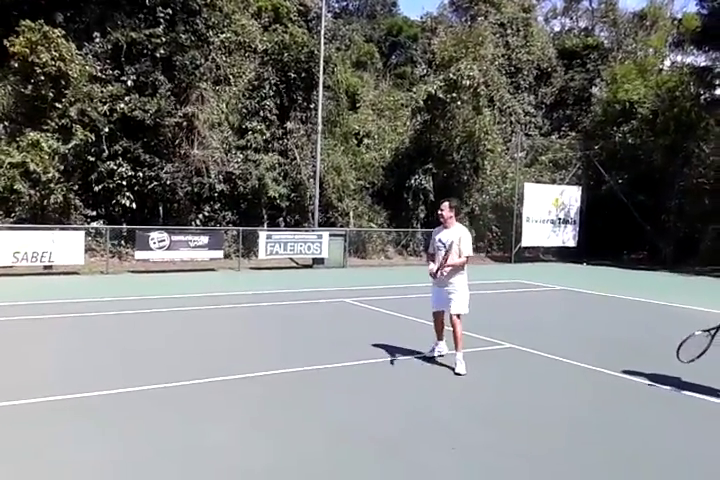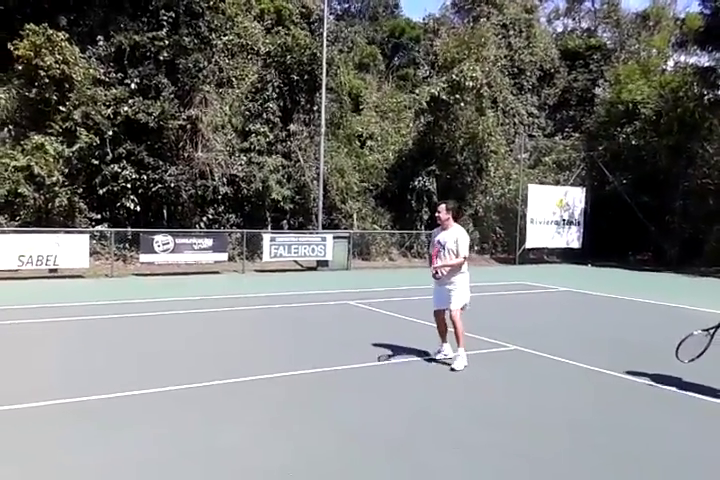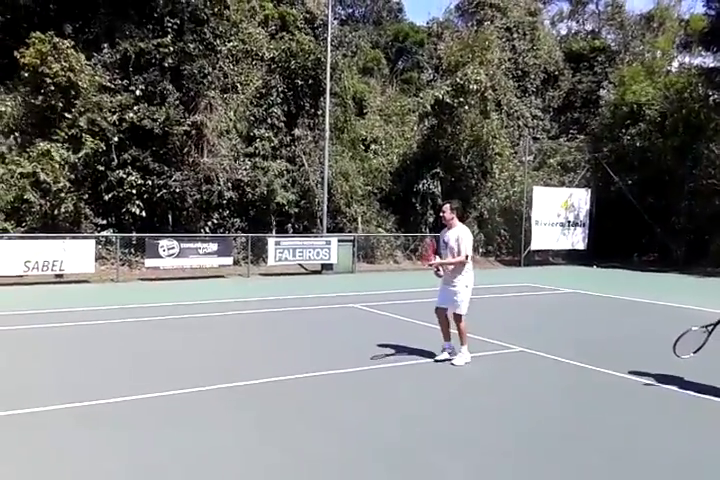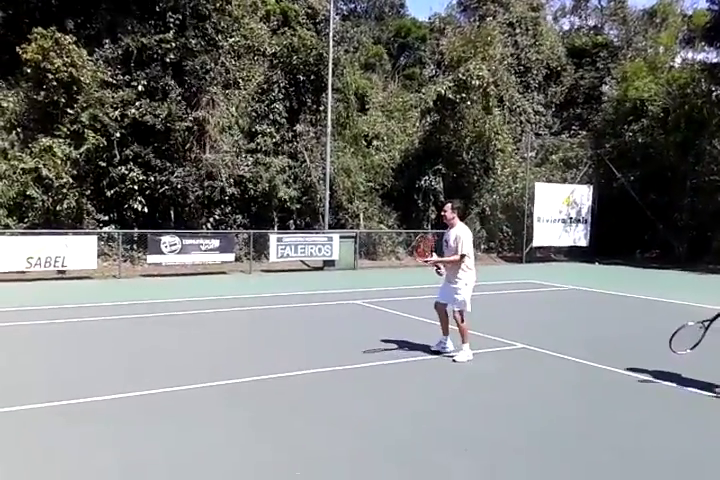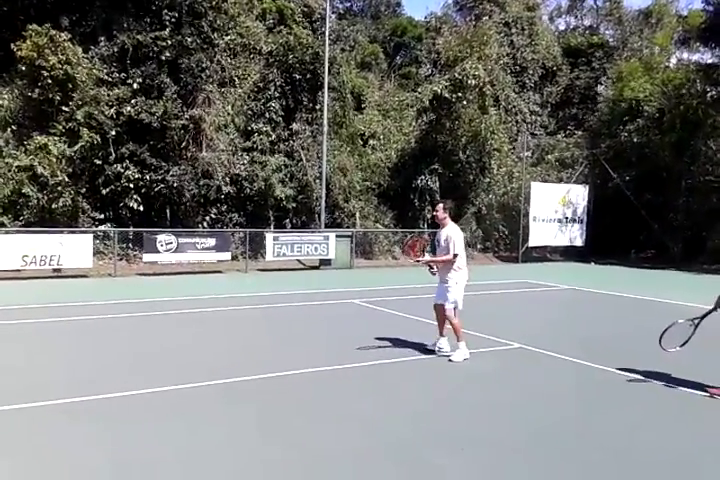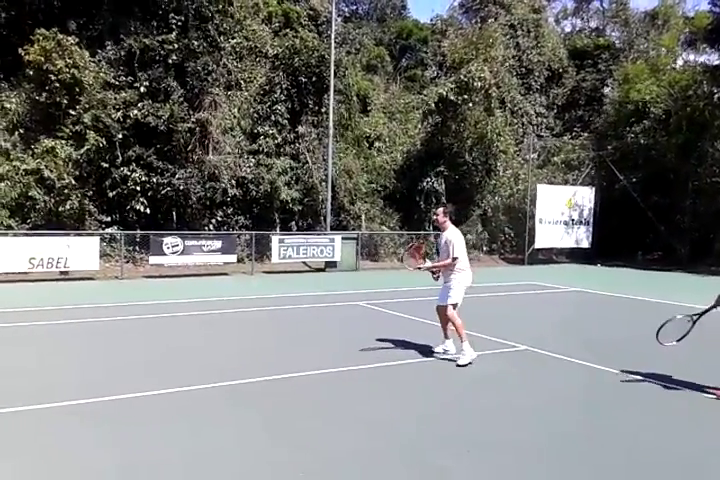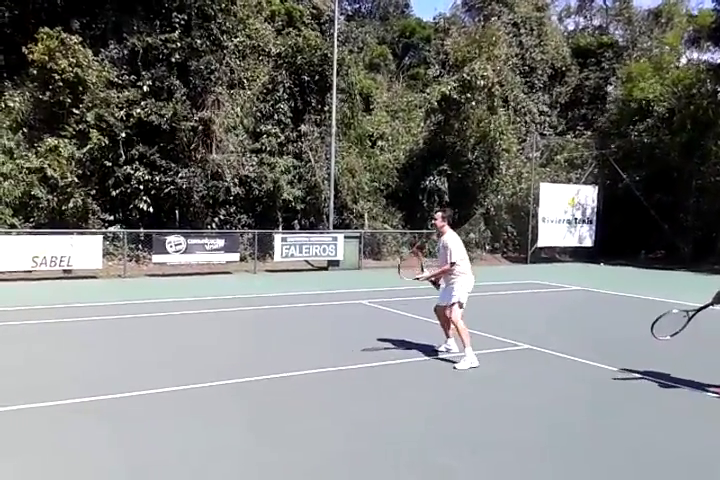
dt=0.2s
person 1, frame 1
left shoulder: (462, 232)
right shoulder: (436, 231)
left elbow: (464, 259)
right elbow: (430, 254)
left wrist: (448, 263)
right wrist: (431, 265)
left hip: (456, 282)
right hip: (438, 282)
left knee: (455, 319)
right knee: (437, 315)
left ankle: (459, 359)
right ankle: (440, 345)
person 1, frame 2
left shoulder: (459, 233)
right shoulder: (435, 232)
left elbow: (461, 260)
right elbow: (432, 255)
left wrist: (443, 264)
right wrist: (434, 267)
left hip: (457, 281)
right hip: (441, 281)
left knee: (455, 314)
right knee: (439, 314)
left ankle: (461, 353)
right ankle: (444, 348)
person 1, frame 3
left shoulder: (463, 233)
right shoulder: (444, 232)
left elbow: (463, 259)
left wrist: (441, 263)
right wrist: (439, 265)
left hip: (461, 281)
right hip: (447, 280)
left knee: (457, 315)
right knee: (440, 311)
left ankle: (464, 351)
right ankle: (449, 348)
person 1, frame 4
left shoulder: (462, 232)
right shoulder: (448, 231)
left elbow: (459, 258)
left wrist: (438, 260)
right wrist: (440, 264)
left hip: (462, 279)
right hip: (450, 278)
left knee: (458, 314)
right knee: (439, 306)
left ankle: (466, 349)
right ankle: (446, 342)
person 1, frame 5
left shoulder: (453, 232)
right shoulder: (441, 231)
left elbow: (453, 257)
left wrist: (431, 260)
right wrist: (433, 263)
left hip: (455, 277)
right hip: (445, 277)
left knee: (449, 312)
right knee: (438, 307)
left ankle: (462, 347)
right ankle: (442, 342)
person 1, frame 6
left shoulder: (453, 235)
right shoulder: (444, 234)
left elbow: (453, 261)
left wrist: (431, 266)
right wrist: (435, 267)
left hip: (459, 277)
right hip: (449, 278)
left knee: (451, 312)
right knee: (441, 309)
left ankle: (467, 349)
right ankle: (448, 343)
person 1, frame 7
left shoulder: (450, 239)
right shoulder: (443, 238)
left elbow: (449, 267)
left wrist: (429, 275)
right wrist: (436, 276)
left hip: (461, 281)
right hip: (452, 282)
left knee: (455, 317)
right knee: (439, 309)
left ankle: (470, 356)
right ankle: (450, 343)
